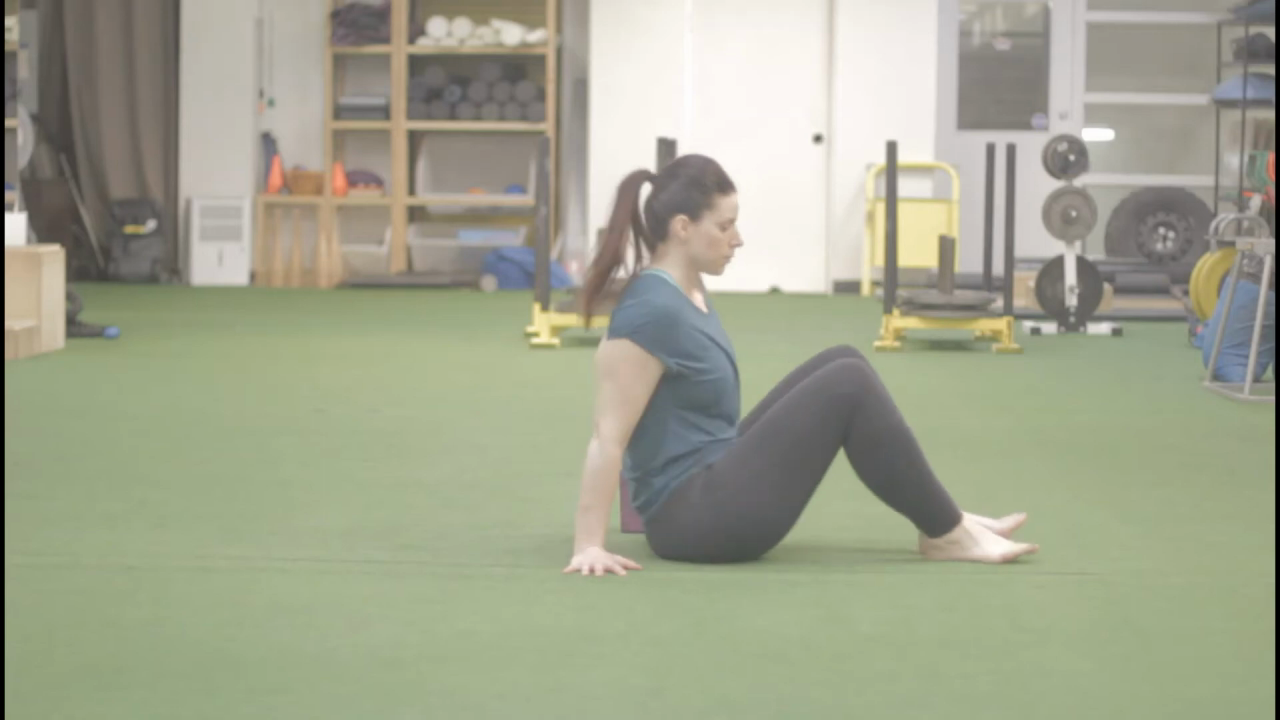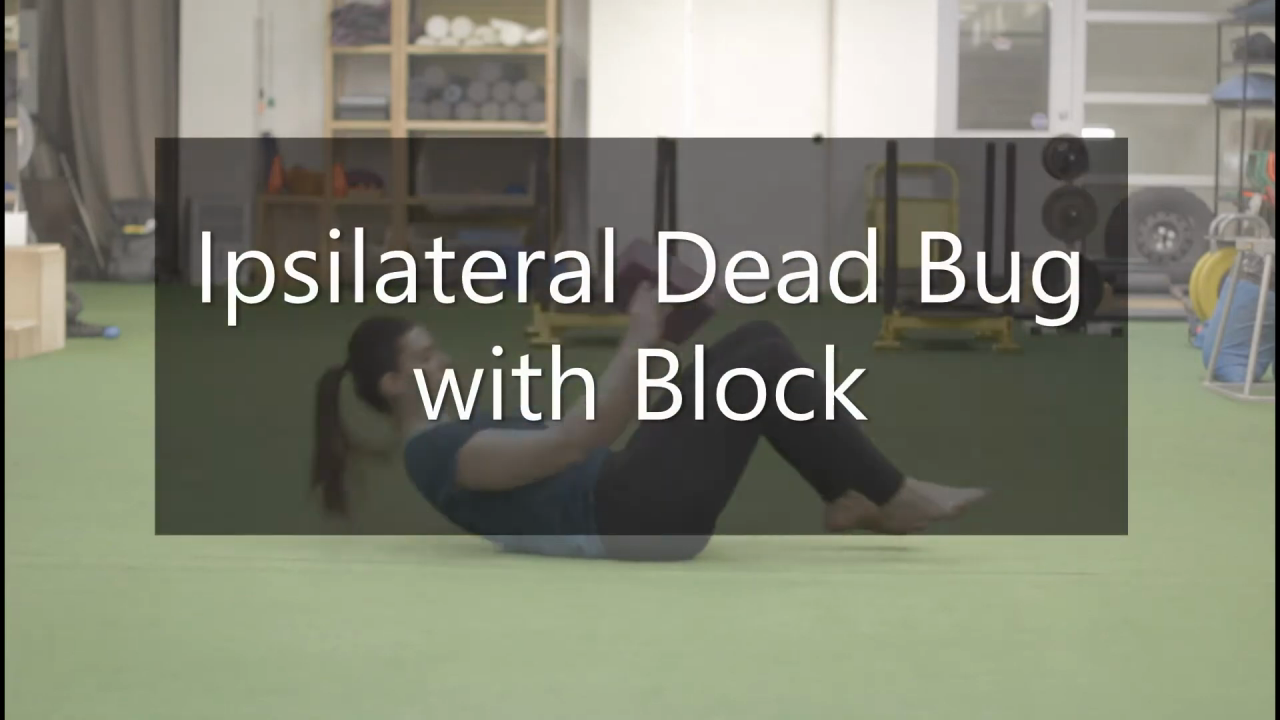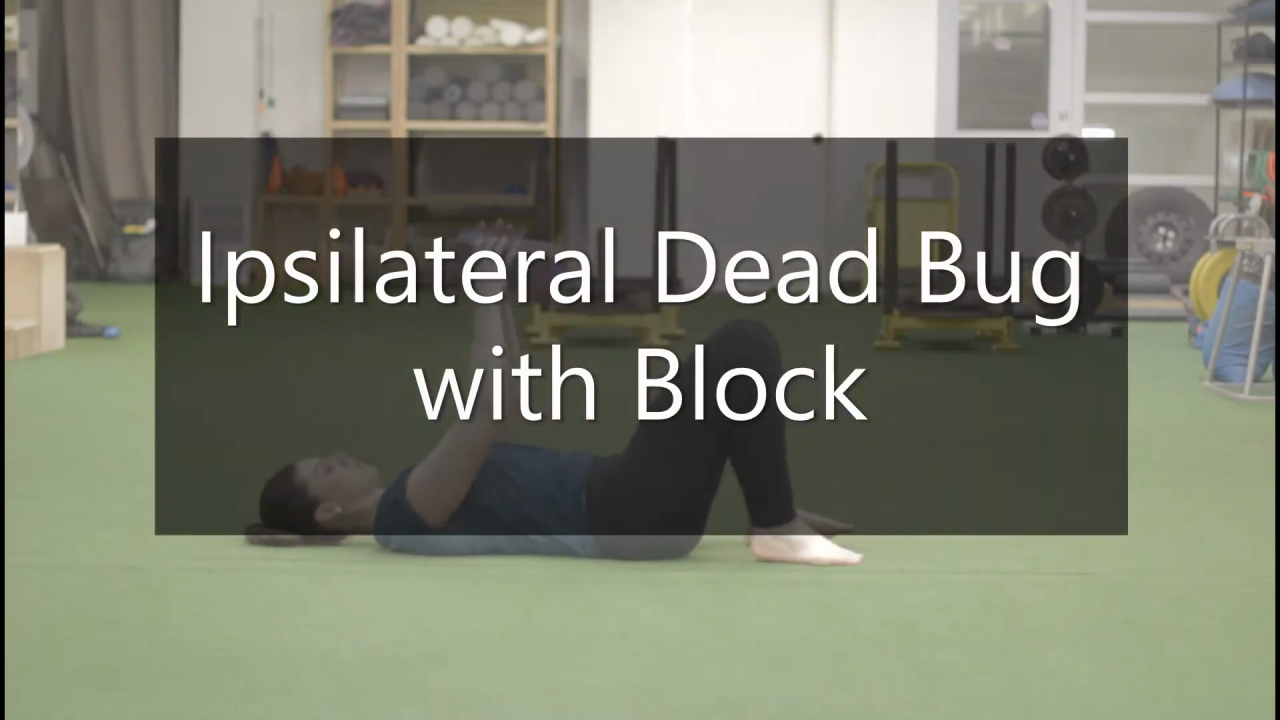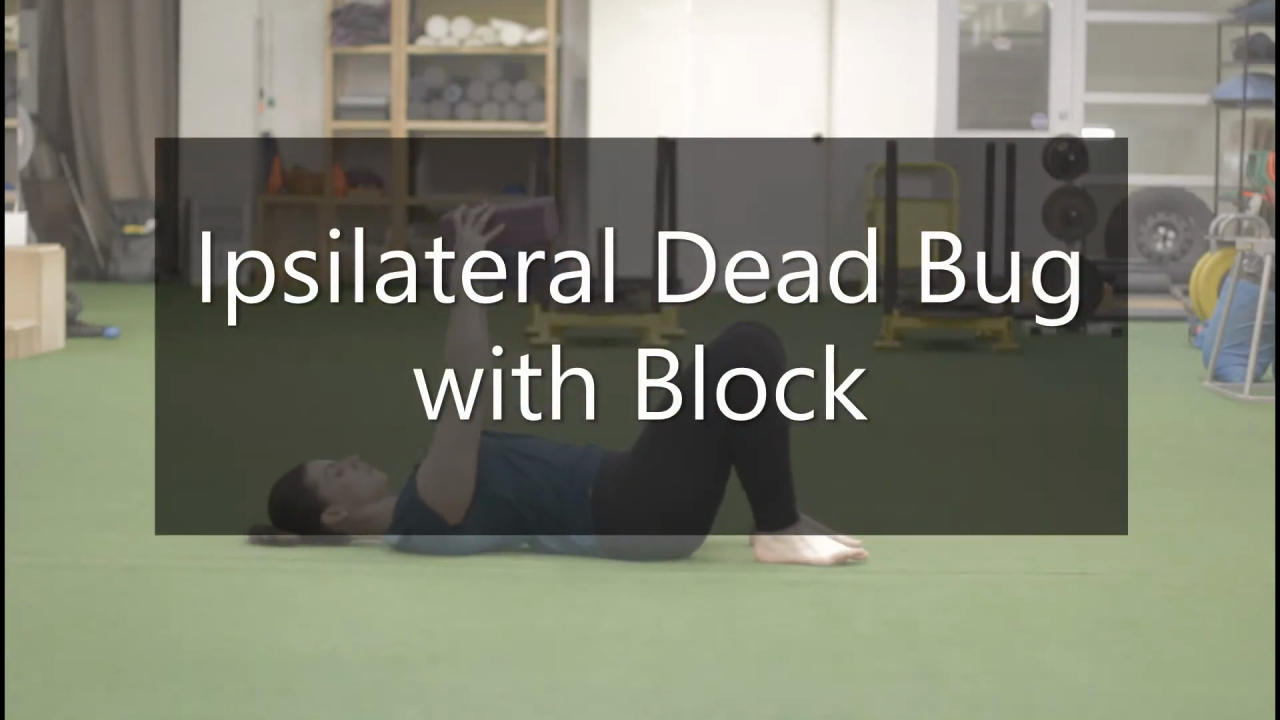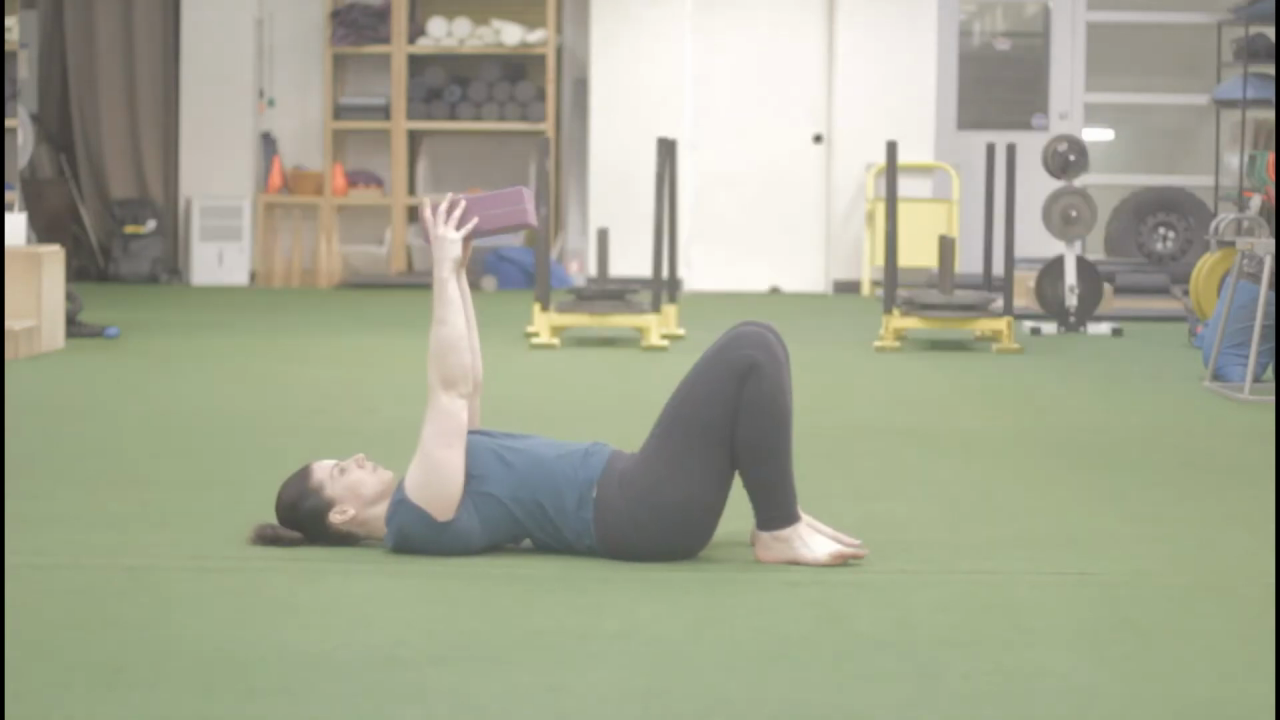
dt=1s
person 1, frame 1
left shoulder: (677, 291)
right shoulder: (653, 312)
left elbow: (608, 359)
right elbow: (606, 434)
right wrist: (588, 544)
left hip: (713, 483)
right hip: (699, 519)
left knee: (843, 364)
right knee: (850, 384)
left ankle: (944, 519)
right ankle: (946, 535)
person 1, frame 2
left shoulder: (453, 431)
right shoulder: (444, 450)
left elbow: (581, 427)
right elbow: (576, 436)
left wrist: (642, 342)
right wrist: (637, 340)
left hip: (630, 498)
right hip: (640, 525)
left knee: (759, 344)
right knee: (759, 359)
left ankle: (847, 498)
right ankle: (893, 497)
person 1, frame 3
left shoulder: (421, 493)
right shoulder: (403, 516)
left elbow: (502, 395)
right elbow: (483, 412)
left wrist: (498, 297)
right wrist: (484, 302)
left hip: (619, 497)
right hip: (630, 520)
left knee: (743, 341)
right knee: (744, 346)
left ankle: (778, 512)
right ankle: (777, 526)
person 1, frame 4
left shoulder: (423, 496)
right shoulder: (420, 520)
right wrist: (467, 273)
left hip: (628, 496)
right hip: (638, 518)
left knee: (748, 343)
right knee: (746, 354)
left ankle: (780, 518)
right ankle: (779, 531)
person 1, frame 5
left shoulder: (420, 503)
right shoulder: (416, 519)
left elbow: (468, 388)
right elbow: (447, 391)
left wrist: (459, 274)
right wrist: (441, 269)
left hip: (634, 496)
right hip: (644, 515)
left knee: (753, 344)
right knee: (751, 352)
left ankle: (779, 515)
right ankle: (780, 532)
